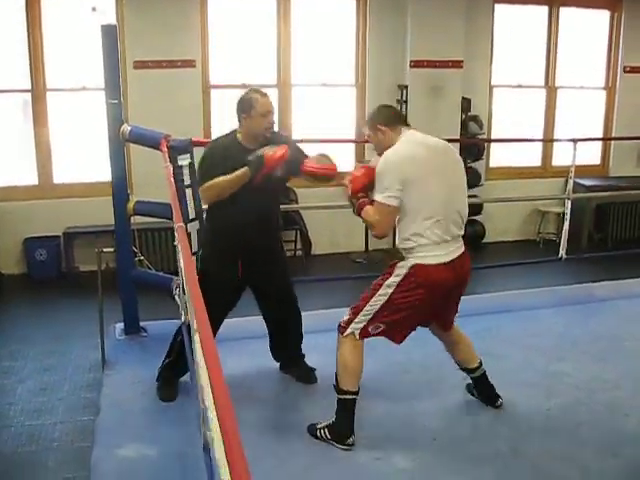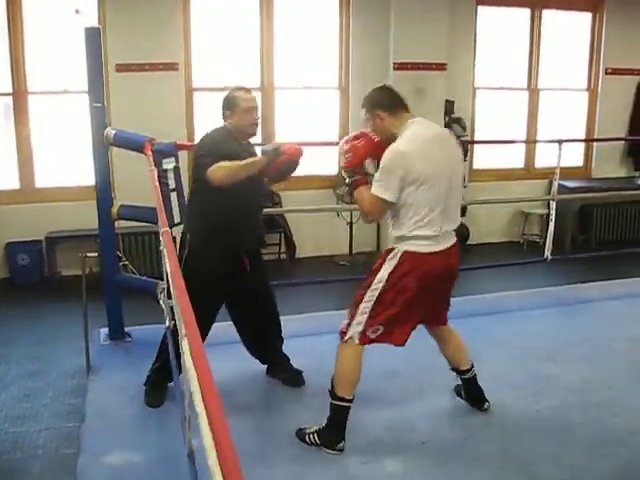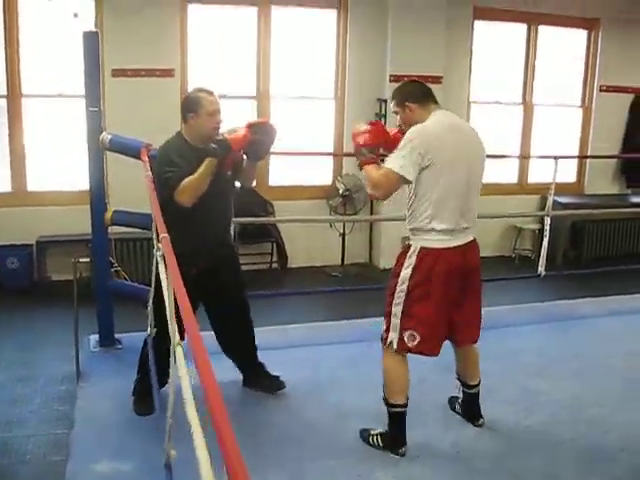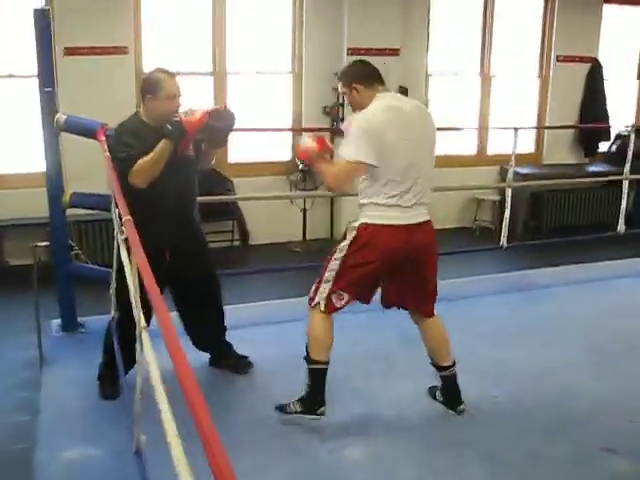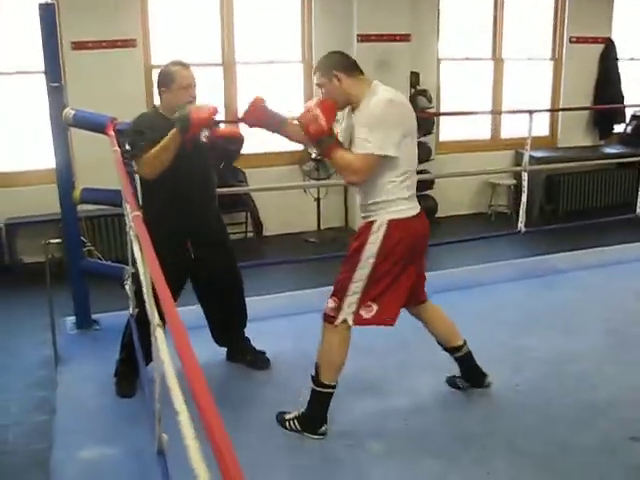
dt=0.4s
person 1, frame 1
left shoulder: (396, 159)
right shoulder: (445, 149)
left elbow: (380, 227)
left wrist: (360, 199)
left hip: (424, 267)
right hip: (455, 261)
left knee: (350, 331)
right knee: (443, 326)
left ankle: (342, 427)
right ankle: (486, 389)
person 1, frame 2
left shoulder: (399, 152)
right shoulder: (445, 137)
left elbow: (371, 212)
left wrist: (355, 172)
right wrist: (370, 167)
left hip: (412, 257)
right hip: (446, 251)
left knee: (353, 335)
right knee: (438, 323)
left ankle: (333, 431)
right ankle: (474, 392)
person 1, frame 3
left shoulder: (422, 135)
right shoulder: (469, 135)
left elbow: (380, 188)
left wrist: (367, 153)
right wrist: (398, 152)
left hip: (429, 253)
right hip: (466, 249)
left knee: (396, 345)
right knee: (464, 336)
left ankle: (395, 434)
right ankle: (472, 407)
person 1, frame 4
left shoulder: (367, 121)
right shoulder: (420, 112)
left elbow: (338, 181)
left wrist: (316, 157)
left hip: (376, 232)
right hip: (420, 229)
left knee: (322, 304)
right knee: (423, 313)
left ankle: (314, 398)
right ankle: (451, 392)
person 1, frame 5
left shoulder: (381, 107)
right shoulder: (357, 109)
left elbow: (357, 172)
right elbow: (307, 135)
left wrist: (325, 140)
right wrist: (272, 122)
left hip: (389, 226)
right hip: (410, 220)
left knee: (338, 316)
right knee: (417, 301)
left ankle: (315, 416)
right ankle: (471, 371)
person 2, frame 1
left shoulder: (278, 142)
right shoulder: (221, 149)
left elbow: (303, 165)
right elbow: (209, 193)
left wrist: (320, 167)
right wrist: (250, 169)
left hip: (266, 247)
right hip: (224, 249)
left knee: (284, 305)
right knee: (205, 314)
left ankle: (292, 360)
right ankle: (169, 372)
person 2, frame 2
left shoulder: (246, 144)
right shoulder: (214, 142)
right elbow: (218, 176)
left wrist: (271, 169)
right wrist: (264, 159)
left hip: (244, 246)
right hip: (207, 247)
left knee: (261, 307)
right knee: (194, 317)
left ankle: (277, 363)
right ankle: (158, 379)
person 2, frame 3
left shoulder: (219, 144)
right shoulder: (170, 153)
left elbow: (244, 182)
right elbow: (185, 196)
left wrist: (253, 156)
right wrist: (214, 158)
left hip: (218, 250)
right hip: (182, 255)
left knee: (235, 313)
right knee: (168, 324)
left ankle: (254, 372)
right ankle: (145, 387)
person 2, frame 4
left shoulder: (180, 122)
right shoulder: (128, 133)
left elbow: (202, 162)
right elbow: (139, 178)
left wrist: (215, 137)
right wrist: (170, 138)
left hip: (185, 232)
right hip: (144, 238)
left knee: (204, 293)
right knee: (132, 307)
left ankle: (220, 352)
right ankle: (111, 372)
person 2, frame 5
left shoulder: (198, 117)
right shoulder: (144, 125)
left elbow: (220, 157)
right elbow: (147, 169)
left wrist: (227, 141)
right wrist: (181, 130)
left hip: (206, 225)
right hip: (164, 231)
left knee: (227, 286)
left ankle: (238, 346)
right ankle: (128, 368)
